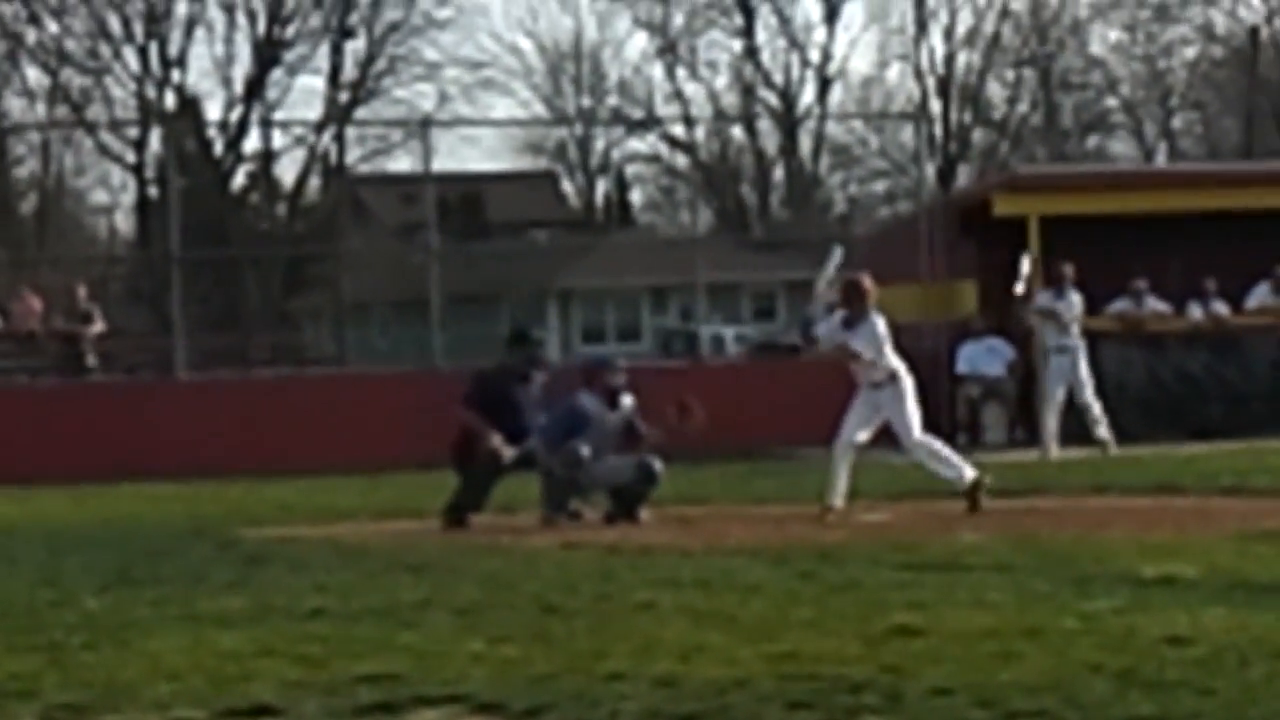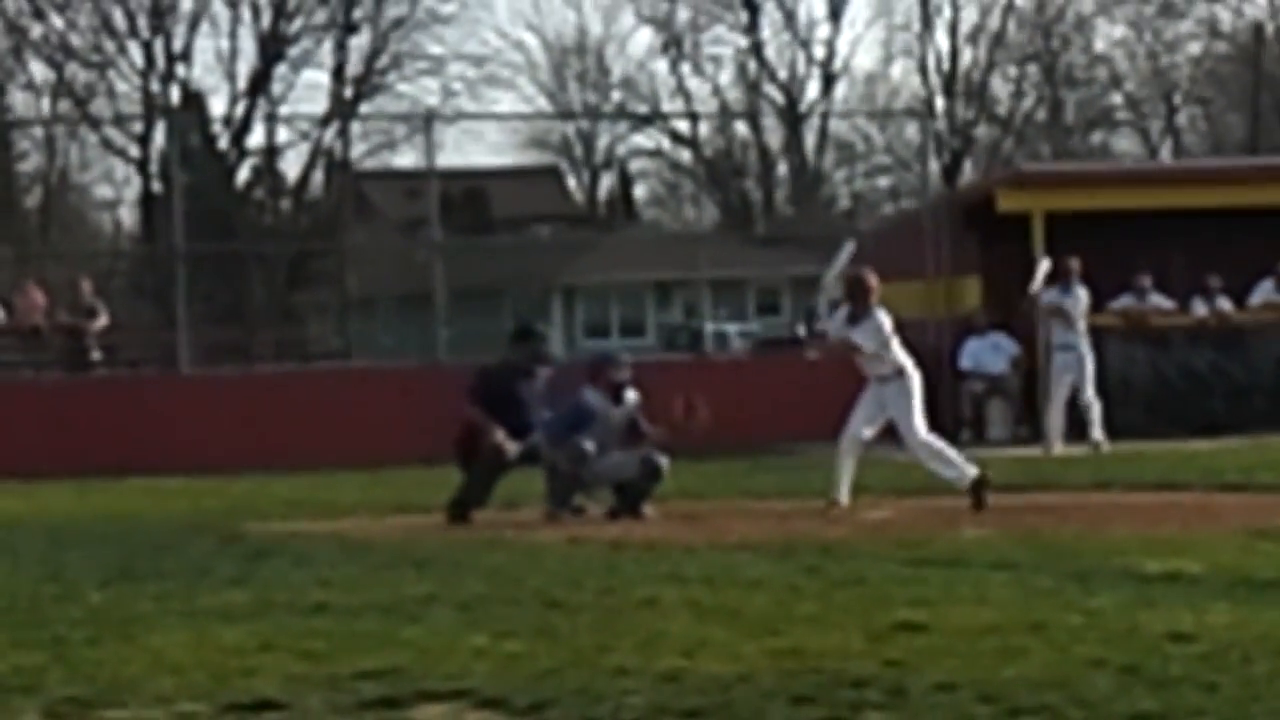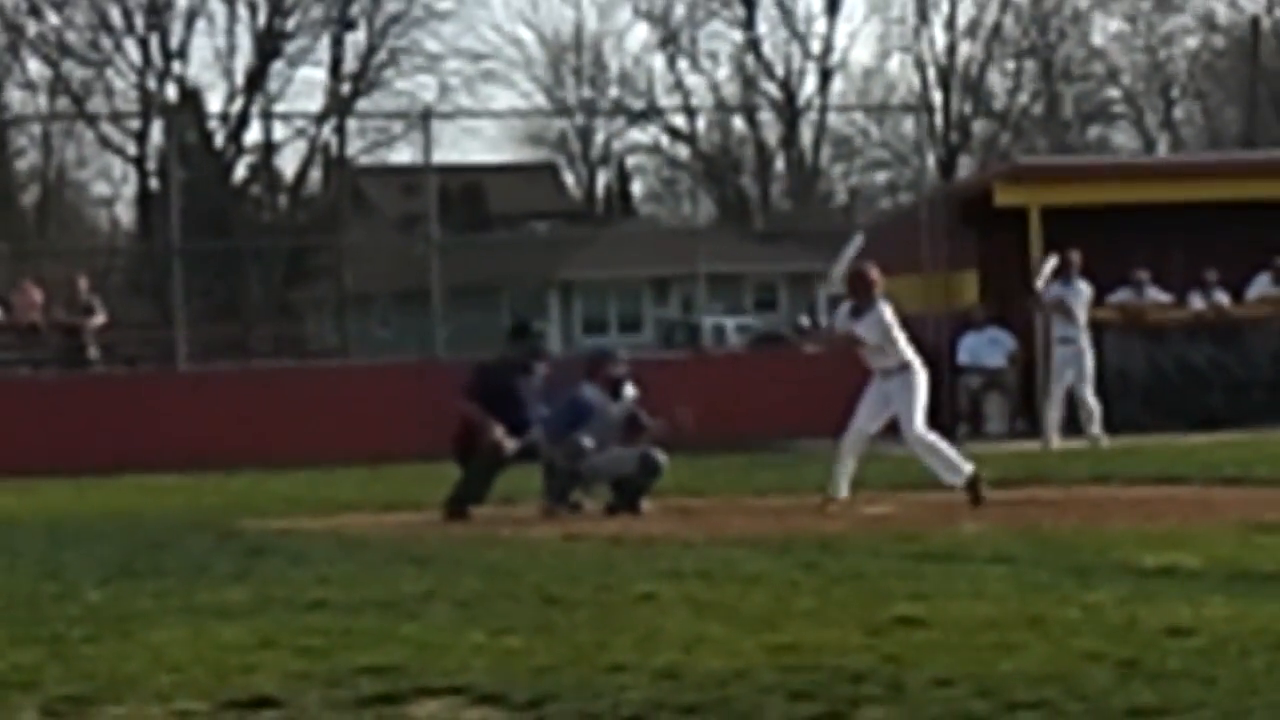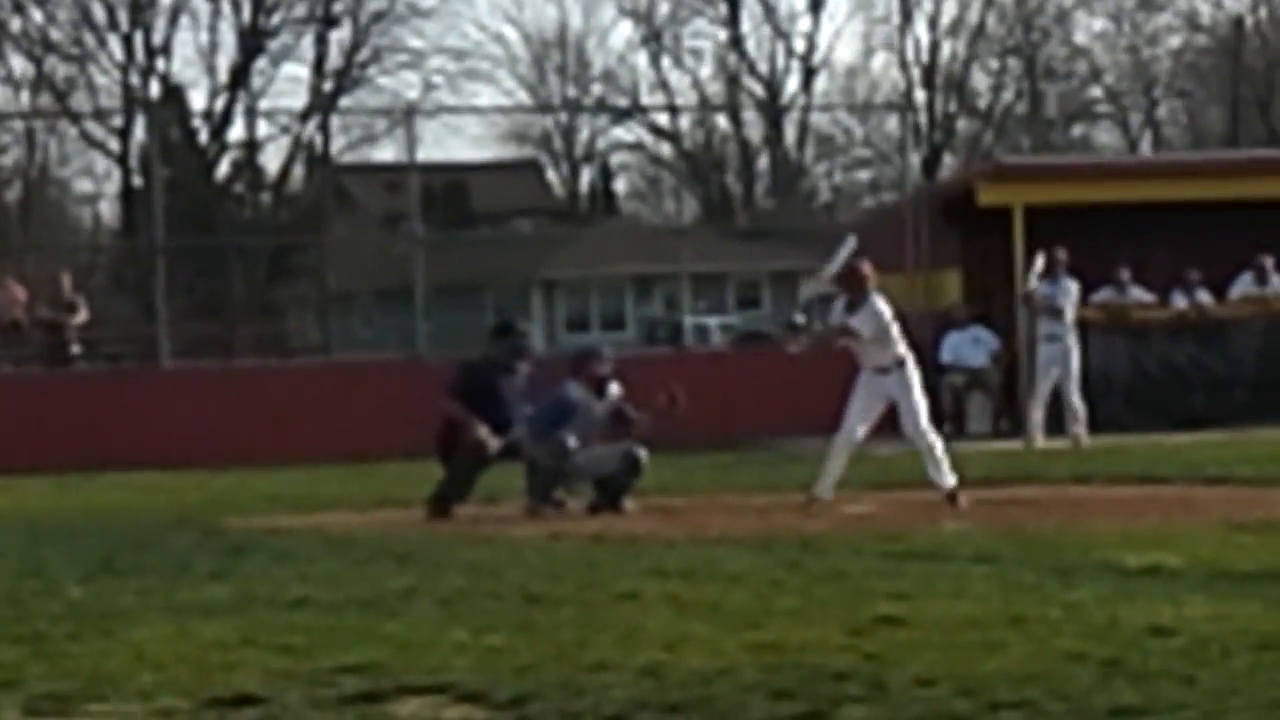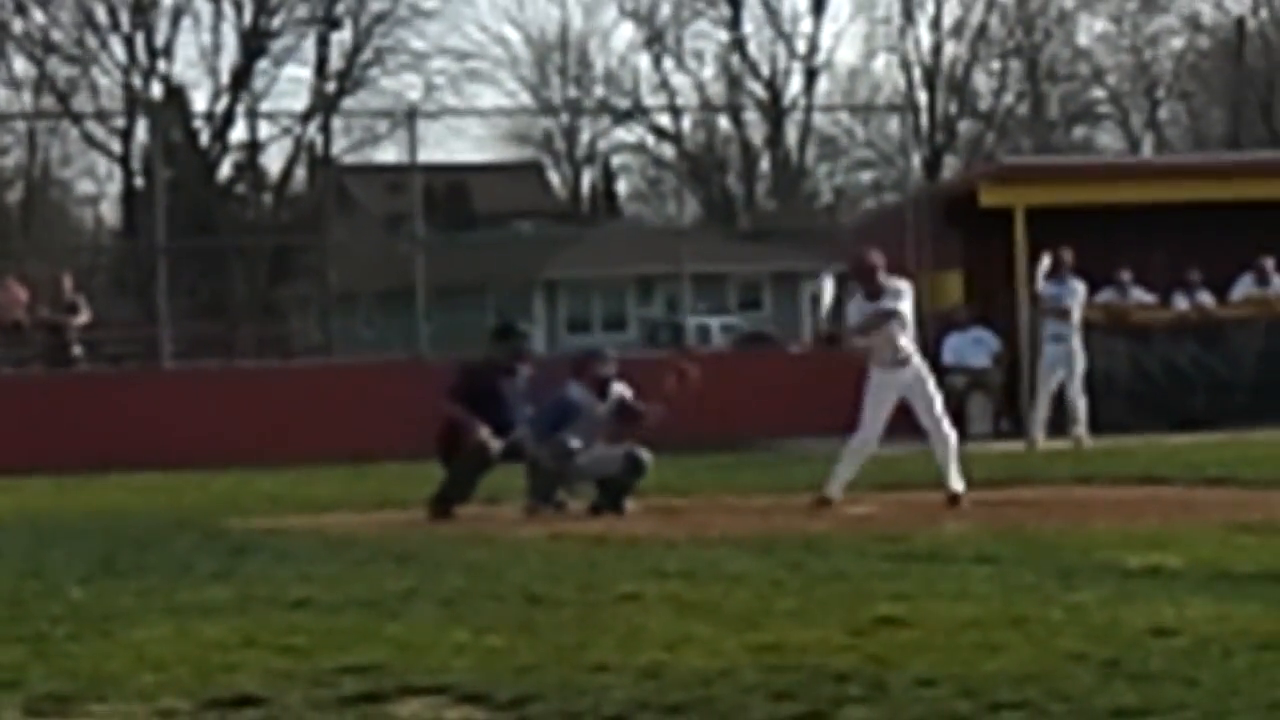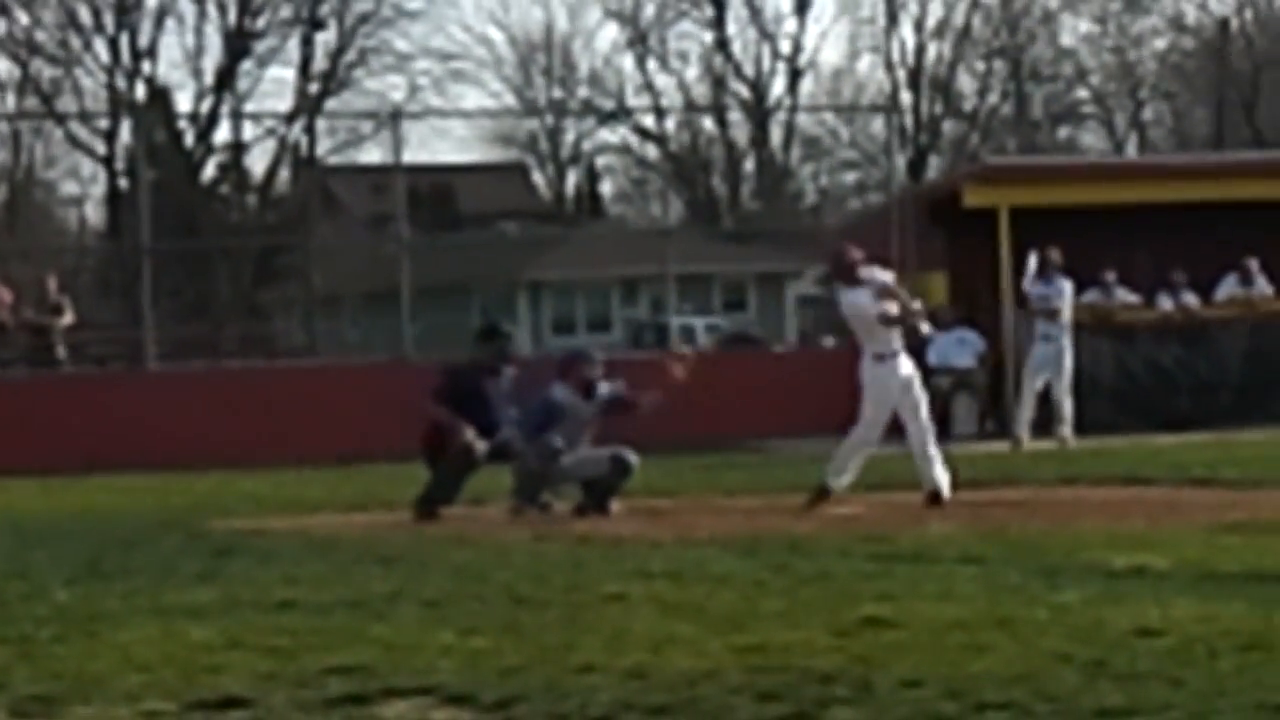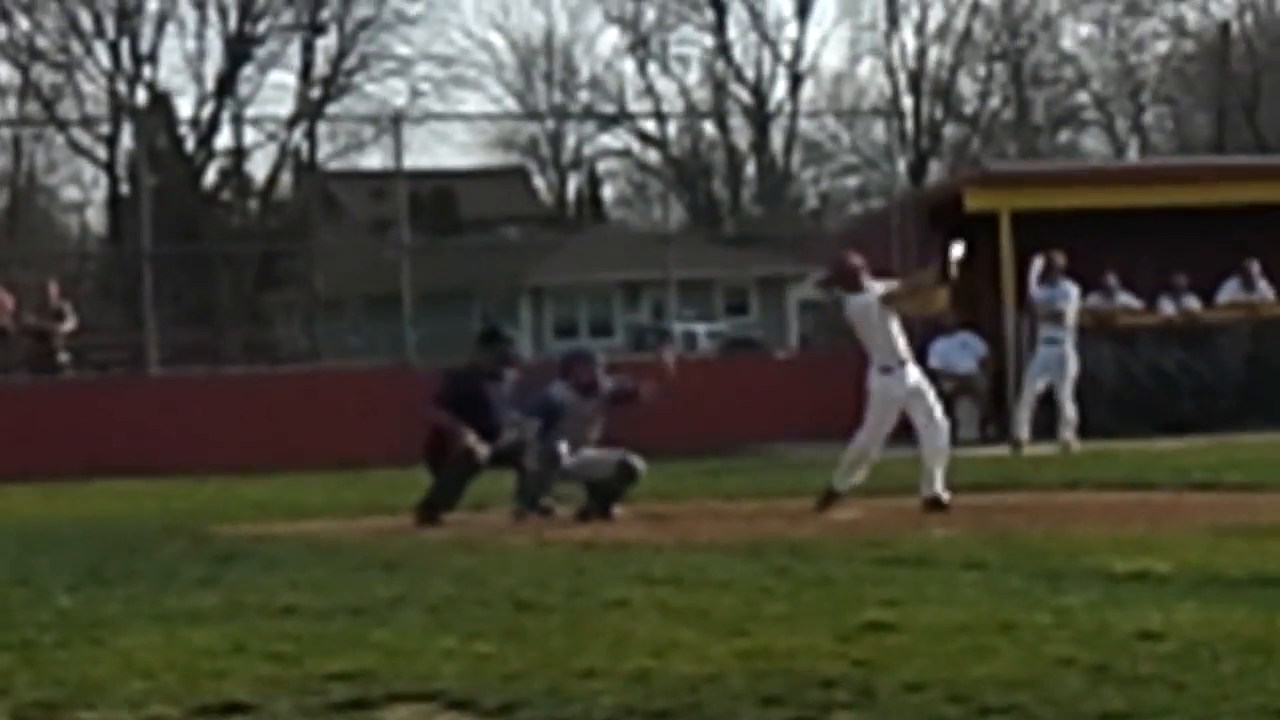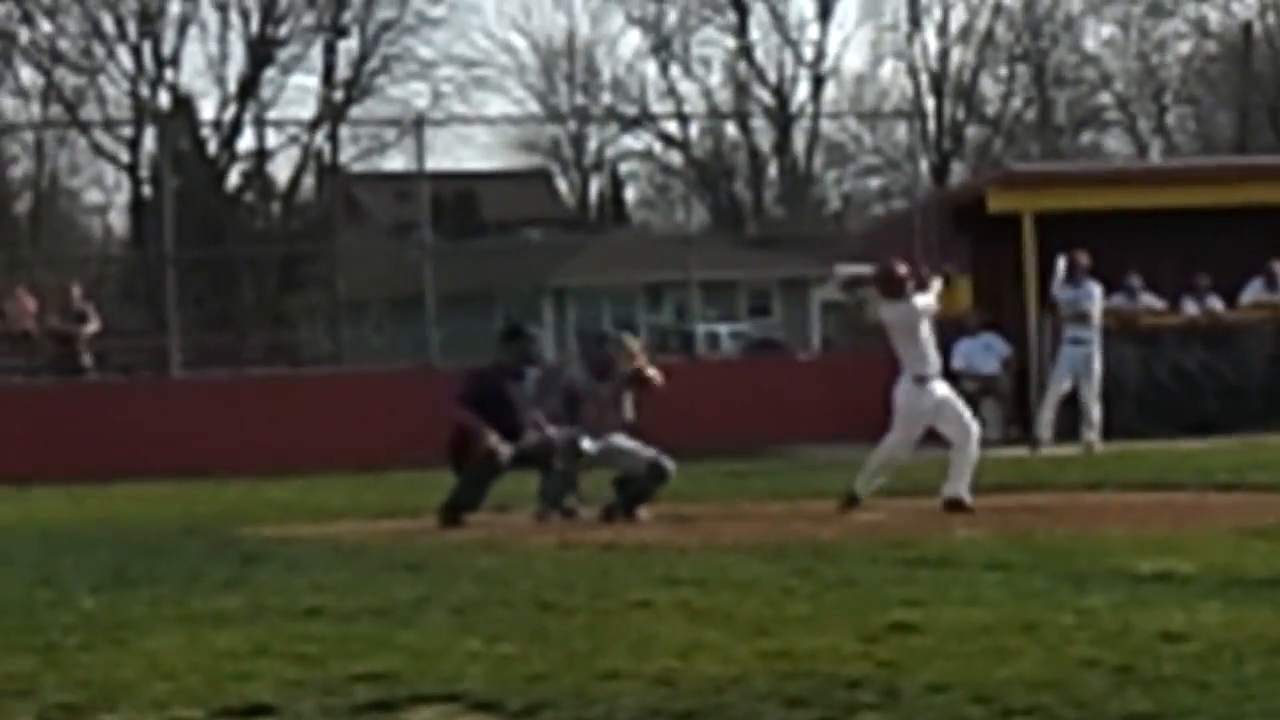
dt=0.1s
person 1, frame 1
left shoulder: (874, 326)
right shoulder: (838, 318)
left elbow: (847, 355)
right elbow: (815, 339)
left wrist: (813, 348)
left hip: (894, 385)
right hip: (869, 389)
left knee: (912, 437)
right knee: (844, 442)
left ankle: (969, 480)
right ankle: (834, 501)
person 1, frame 2
left shoulder: (878, 321)
right shoulder: (845, 313)
left elbow: (848, 347)
right elbow: (828, 336)
left hip: (901, 380)
right hip: (878, 385)
left knee: (915, 436)
right knee: (850, 438)
left ankle: (971, 478)
right ankle: (840, 497)
person 1, frame 3
left shoulder: (880, 313)
right shoulder: (847, 308)
left elbow: (849, 339)
right elbow: (836, 335)
left hip: (908, 375)
right hip: (883, 378)
left knee: (914, 432)
right knee: (855, 435)
left ankle: (967, 479)
right ankle: (838, 491)
person 1, frame 4
left shoulder: (876, 307)
right shoulder: (842, 306)
left elbow: (844, 333)
right elbow: (834, 337)
left hip: (900, 372)
right hip: (872, 376)
left knee: (918, 429)
right knee: (848, 436)
left ankle: (948, 486)
right ankle: (821, 491)
person 1, frame 5
left shoulder: (901, 288)
right shoulder: (856, 306)
left elbow: (885, 315)
right elbow: (860, 344)
left wrist: (859, 329)
left hip: (914, 366)
right hip: (883, 374)
left knee: (940, 426)
right knee: (866, 436)
left ankle: (953, 488)
right ankle: (831, 491)
person 1, frame 6
left shoulder: (872, 277)
right shoulder: (849, 300)
right elbow: (885, 318)
left wrist: (909, 306)
right wrist: (907, 316)
left hip: (901, 361)
right hip: (879, 367)
left knee: (920, 426)
right knee: (868, 431)
left ankle: (936, 487)
right ankle: (830, 484)
person 1, frame 7
left shoulder: (864, 292)
right shoulder: (856, 301)
right elbow: (892, 294)
left wrist: (930, 281)
right wrist: (932, 280)
left hip: (907, 372)
right hip: (888, 377)
left knee: (936, 427)
right knee: (870, 437)
left ankle: (932, 493)
right ankle: (838, 486)
person 1, frame 8
left shoulder: (892, 307)
right shoulder: (911, 305)
right elbow: (932, 294)
right wrist: (936, 281)
left hip: (933, 385)
right hip: (918, 390)
left knee: (968, 434)
right knee: (898, 444)
left ankle: (955, 495)
right ankle: (860, 491)
person 2, frame 1
left shoulder: (534, 381)
right shoulder: (488, 379)
left elbow: (534, 418)
right elbow: (467, 415)
right wrist: (492, 438)
left hip: (521, 444)
right hip: (484, 446)
right knee: (492, 458)
right ankle: (455, 512)
person 2, frame 2
left shoulder: (539, 375)
right shoulder: (492, 374)
left elbow: (538, 413)
right elbow: (472, 410)
right wrist: (495, 433)
left hip: (526, 439)
right hip: (489, 441)
right knee: (497, 453)
right ankle: (459, 507)
person 2, frame 3
left shoulder: (537, 372)
right shoulder: (490, 371)
left elbow: (536, 408)
right elbow: (469, 407)
right wrist: (492, 428)
right hip: (484, 438)
right knee: (497, 448)
right ankle: (457, 504)
person 2, frame 4
left shoulder: (520, 370)
right shoulder: (473, 370)
left elbow: (521, 406)
right elbow: (452, 406)
right wrist: (476, 426)
right hip: (469, 436)
right knee: (480, 446)
right ankle: (440, 502)
person 2, frame 5
left shoulder: (522, 373)
right shoulder: (475, 372)
left elbow: (522, 407)
right elbow: (452, 407)
right wrist: (477, 427)
right hip: (470, 438)
right knee: (483, 448)
right ankle: (441, 503)
person 2, frame 6
left shoulder: (506, 374)
right shoulder: (459, 374)
left elbow: (507, 407)
right elbow: (436, 409)
left wrist: (518, 426)
right wrist: (461, 428)
right hip: (456, 438)
right knee: (469, 449)
right ankle: (426, 504)
person 2, frame 7
left shoulder: (506, 377)
right shoulder: (461, 378)
right elbow: (438, 413)
right wrist: (464, 433)
right hip: (462, 443)
right knee: (472, 454)
left ankle: (528, 503)
right ankle: (428, 509)
person 2, frame 8
left shoulder: (527, 375)
right shoulder: (485, 377)
right elbow: (462, 412)
left wrist: (545, 427)
right wrist: (486, 433)
right hip: (480, 442)
left knee: (558, 446)
right knee: (494, 454)
right ankle: (452, 510)
person 3, frame 1
left shoulder: (1075, 298)
right shoulder: (1043, 297)
left elbow: (1060, 319)
right elbow: (1035, 319)
left wrist: (1041, 312)
left hip: (1074, 353)
right hip: (1054, 355)
left knee: (1086, 396)
right knee: (1051, 400)
left ankle: (1102, 437)
right ankle: (1049, 445)
person 3, frame 2
left shoulder: (1081, 294)
right shoulder: (1050, 294)
left elbow: (1068, 315)
right elbow: (1045, 317)
left wrist: (1049, 310)
left hip: (1079, 350)
right hip: (1059, 351)
left knee: (1087, 395)
right knee: (1056, 397)
left ankle: (1096, 437)
right ankle: (1052, 442)
person 3, frame 3
left shoulder: (1083, 287)
right shoulder: (1053, 287)
left elbow: (1070, 312)
right elbow: (1045, 309)
left wrist: (1051, 306)
left hip: (1079, 344)
right hip: (1059, 345)
left knee: (1085, 391)
right knee: (1055, 391)
left ankle: (1095, 432)
right ankle: (1051, 435)
person 3, frame 4
left shoulder: (1071, 286)
right shoulder: (1040, 286)
left elbow: (1061, 312)
right elbow: (1036, 312)
left wrist: (1040, 307)
left hip: (1066, 342)
right hip: (1045, 343)
left knee: (1071, 390)
right knee: (1040, 390)
left ankle: (1078, 431)
right ankle: (1034, 434)
person 3, frame 5
left shoulder: (1077, 286)
right shoulder: (1046, 286)
left elbow: (1068, 314)
right elbow: (1041, 310)
left wrist: (1047, 310)
left hip: (1071, 343)
right hip: (1050, 343)
left knee: (1075, 390)
right knee: (1043, 389)
left ankle: (1079, 432)
right ankle: (1036, 435)
person 3, frame 6
left shoulder: (1065, 286)
right shoulder: (1034, 286)
left elbow: (1058, 314)
right elbow: (1032, 310)
left wrist: (1036, 310)
left hip: (1059, 343)
right hip: (1039, 343)
left knee: (1061, 390)
right knee: (1028, 388)
left ankle: (1064, 433)
right ankle: (1021, 434)
person 3, frame 7
left shoulder: (1070, 289)
right shoulder: (1039, 290)
left elbow: (1062, 316)
right elbow: (1035, 314)
left wrist: (1041, 314)
left hip: (1064, 347)
right hip: (1043, 346)
left knee: (1065, 394)
right knee: (1029, 389)
left ankle: (1067, 437)
right ankle: (1020, 435)
person 3, frame 8
left shoulder: (1094, 289)
right shoulder: (1063, 290)
left elbow: (1088, 316)
right elbow: (1061, 314)
left wrist: (1066, 315)
left hip: (1089, 347)
right hip: (1068, 346)
left knee: (1090, 395)
right knee: (1054, 389)
left ankle: (1091, 438)
right ankle: (1042, 433)
person 4, frame 1
left shoulder: (625, 403)
right shoulder: (582, 407)
left elbow: (639, 440)
left hip: (599, 470)
right hip: (571, 474)
left knee: (651, 467)
left ankle: (624, 508)
person 4, frame 2
left shoulder: (629, 398)
right shoulder: (587, 403)
left elbow: (639, 439)
left hip: (604, 465)
right hip: (575, 470)
left knee: (656, 463)
left ankle: (627, 504)
person 4, frame 3
left shoulder: (627, 394)
right shoulder: (585, 399)
left elbow: (640, 432)
left hip: (602, 461)
right hip: (571, 465)
left knee: (654, 459)
left ankle: (625, 499)
right ankle: (569, 498)
person 4, frame 4
left shoulder: (612, 392)
right shoulder: (569, 397)
left elbow: (629, 426)
left hip: (585, 460)
right hip: (555, 463)
left knee: (636, 456)
left ankle: (608, 498)
right ankle: (540, 497)
person 4, frame 5
left shoulder: (616, 392)
right shoulder: (571, 397)
left hip: (587, 459)
right hip: (555, 462)
left knee: (639, 458)
left ankle: (609, 498)
right ankle: (541, 497)
person 4, frame 6
left shoulder: (602, 392)
right shoulder: (556, 398)
left elbow: (635, 403)
right elbow: (525, 431)
left hip: (573, 461)
right hip: (542, 462)
left knee: (626, 461)
left ankle: (594, 500)
right ankle: (526, 498)
person 4, frame 7
left shoulder: (604, 389)
right shoulder: (555, 395)
left elbow: (640, 392)
left hip: (581, 456)
right hip: (548, 454)
left knee: (631, 467)
right knee: (553, 453)
left ankle: (597, 505)
right ankle: (529, 504)
person 4, frame 8
left shoulder: (623, 371)
right shoulder: (577, 377)
left elbow: (654, 381)
left wrist: (641, 367)
left hip: (615, 439)
right hip: (585, 438)
left knee: (662, 468)
left ankle: (624, 505)
right ankle: (551, 504)
